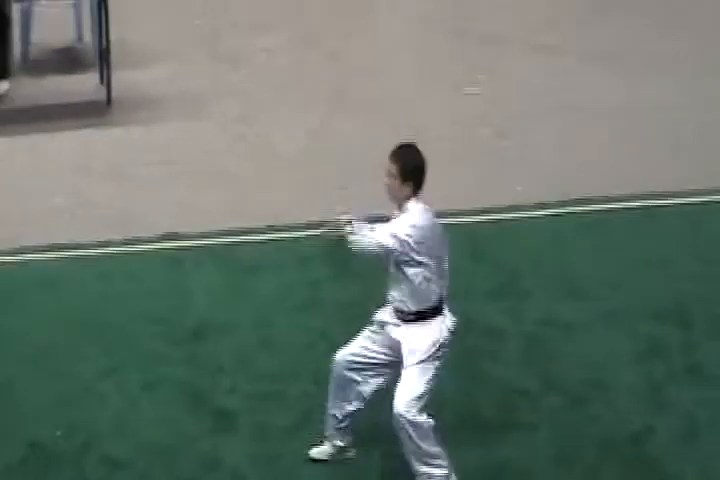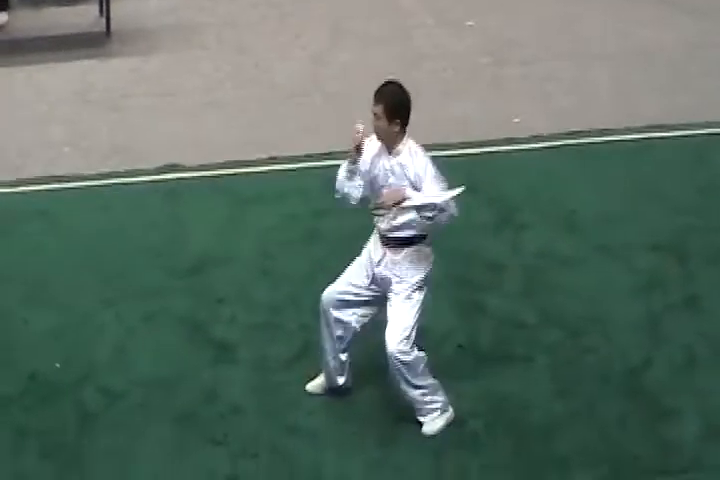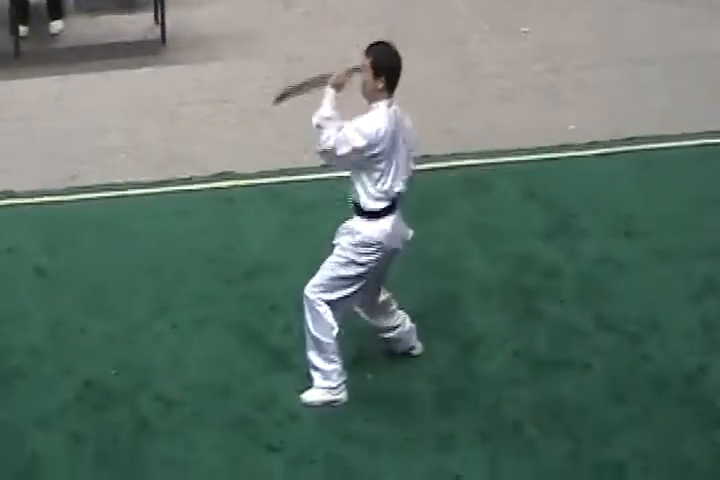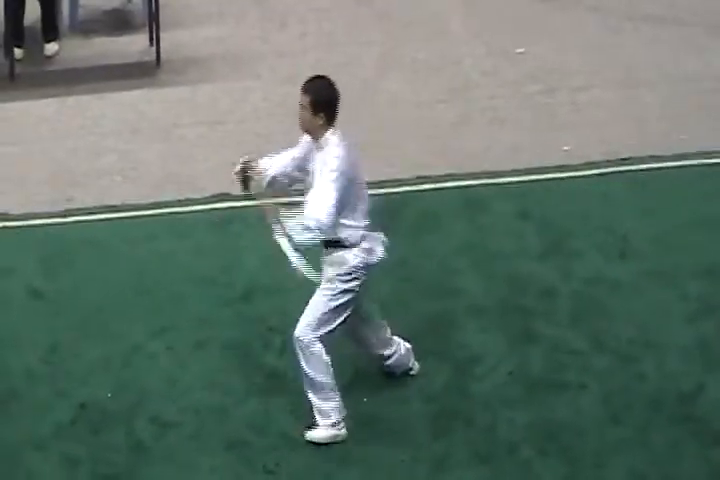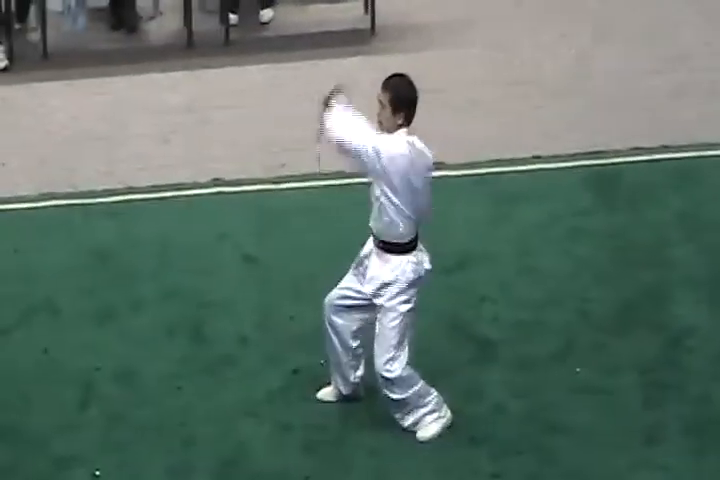
dt=1s
person 1, frame 1
left shoulder: (418, 223)
right shoulder: (406, 217)
left elbow: (373, 239)
left wrist: (352, 226)
left hip: (426, 328)
right hip: (397, 318)
left knee: (407, 409)
right knee: (346, 363)
right ankle: (338, 441)
person 1, frame 2
left shoulder: (418, 161)
right shoulder: (374, 149)
left elbow: (446, 208)
right elbow: (349, 195)
left wrist: (405, 199)
right wrist: (354, 159)
left hip: (409, 258)
right hip: (378, 249)
left knee: (398, 347)
right knee: (334, 301)
left ankle: (436, 408)
right ankle: (335, 375)
person 1, frame 3
left shoulder: (373, 126)
right shoulder: (398, 118)
left elbow: (326, 142)
right elbow: (404, 167)
left wrist: (330, 92)
left hip: (369, 231)
right hip: (389, 223)
left knee: (317, 295)
right knee: (368, 293)
left ankle: (330, 385)
right ankle: (406, 339)
person 1, frame 4
left shoulder: (331, 162)
right shoulder: (317, 144)
left elbow: (317, 224)
right elbow: (290, 163)
left wrist: (283, 227)
right wrist: (259, 168)
left hip: (347, 257)
right hip: (345, 250)
left knee: (308, 336)
right knee: (356, 317)
left ankle: (331, 421)
right ankle: (401, 359)
person 1, frame 5
left shoulder: (394, 152)
right shoulder: (417, 150)
left elbow: (342, 133)
left wrist: (336, 106)
left hip: (397, 267)
right hip: (377, 253)
left knee: (389, 364)
right knee: (337, 307)
left ankle: (432, 412)
right ankle: (346, 384)
